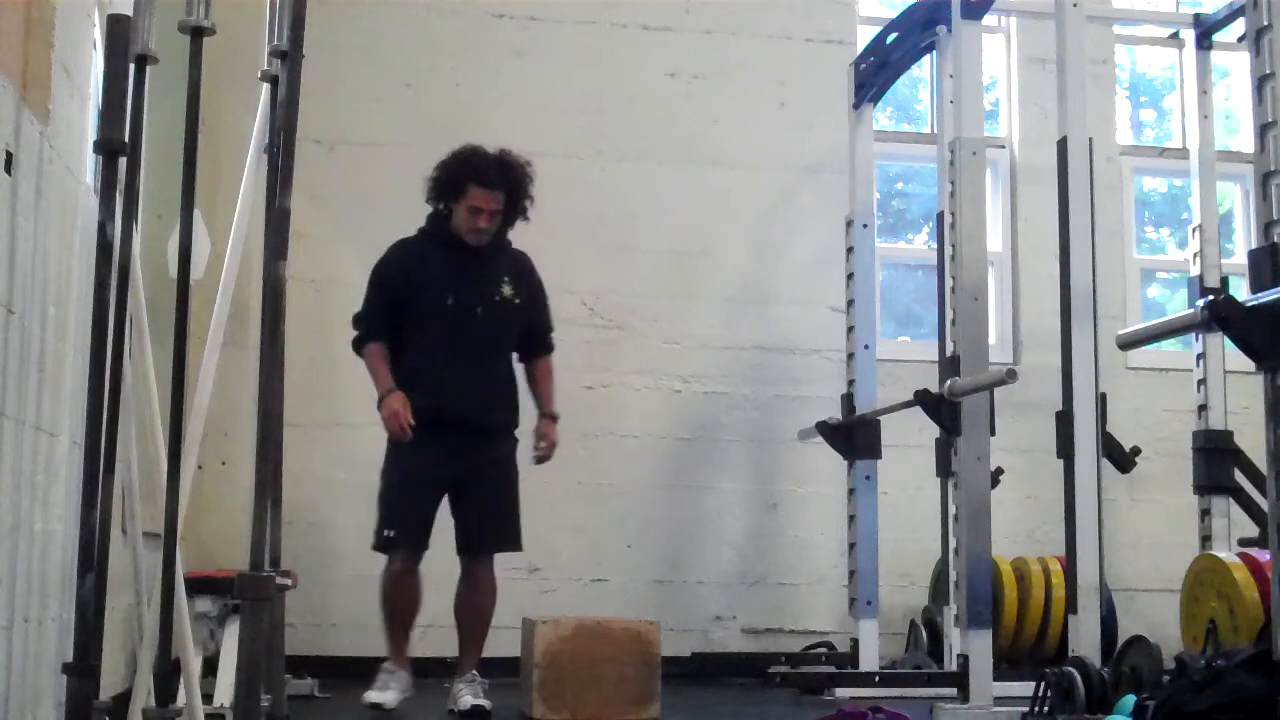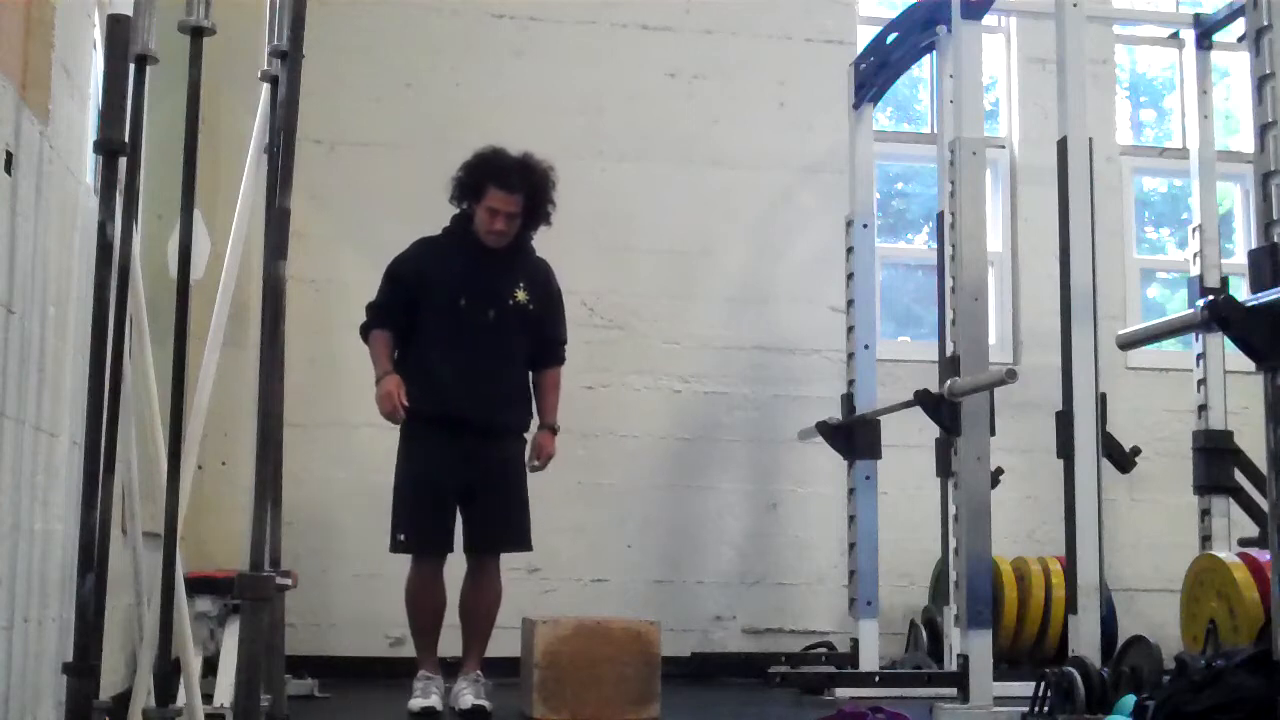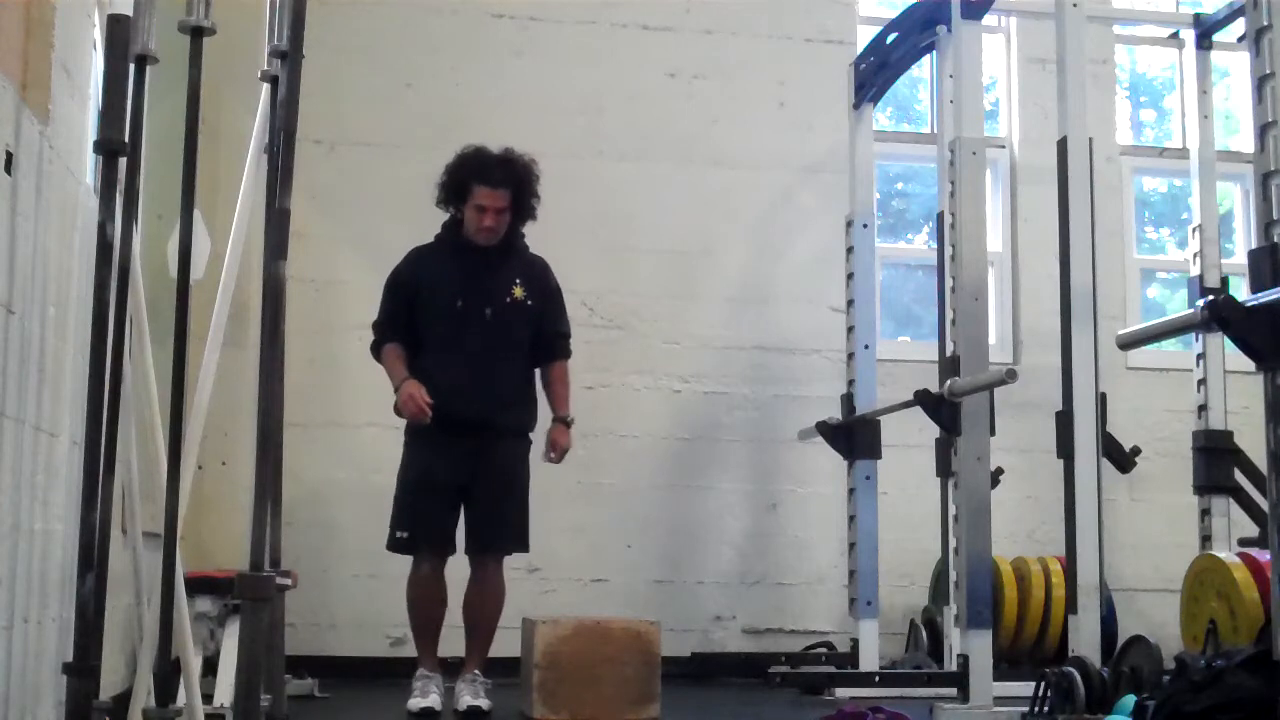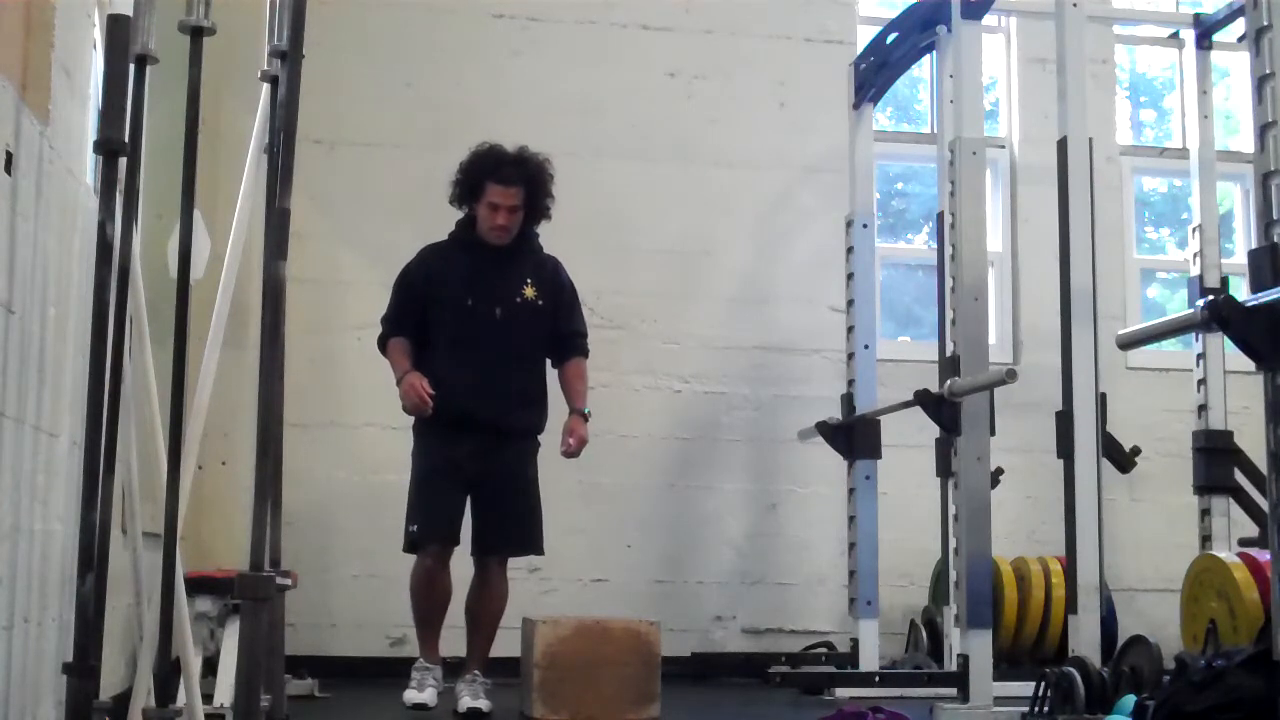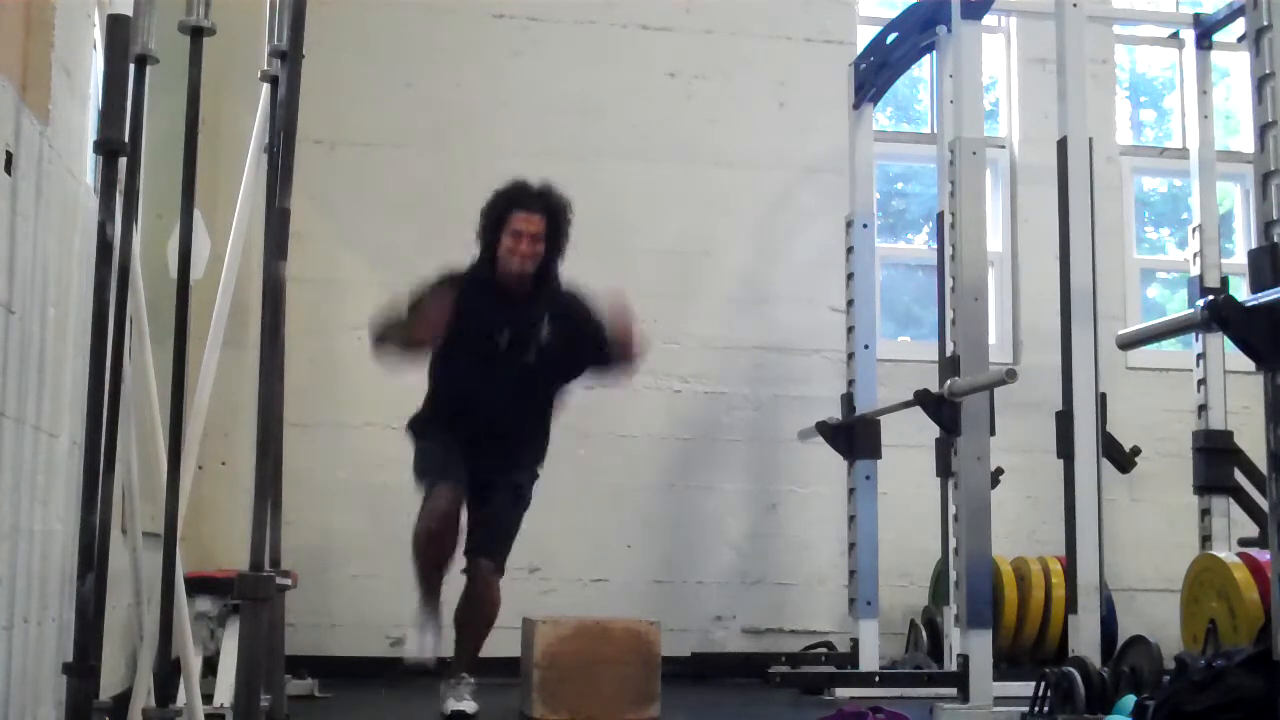
dt=0.5s
person 1, frame 1
left shoulder: (517, 270)
right shoulder: (406, 259)
left elbow: (537, 348)
right elbow: (371, 335)
left wrist: (546, 414)
right wrist: (388, 391)
left hip: (490, 439)
right hip: (418, 435)
left knee: (480, 559)
right knee: (402, 554)
right ankle: (394, 665)
person 1, frame 2
left shoulder: (536, 277)
right shoulder: (425, 258)
left elbow: (548, 358)
right elbow: (381, 321)
left wrist: (548, 425)
right wrist: (385, 372)
left hip: (500, 440)
right hip: (429, 433)
left knee: (486, 558)
right knee: (427, 557)
right ankle: (428, 673)
person 1, frame 3
left shoulder: (533, 274)
right shoulder: (421, 266)
left elbow: (553, 352)
right elbow: (388, 336)
left wrist: (561, 418)
right wrist: (403, 381)
left hip: (503, 440)
right hip: (433, 437)
left knee: (488, 560)
right knee: (427, 556)
right ankle: (428, 673)
person 1, frame 4
left shoulder: (547, 274)
right shoulder: (433, 264)
left elbow: (570, 348)
right elbow: (396, 329)
left wrist: (578, 411)
right wrist: (406, 373)
left hip: (512, 441)
right hip: (442, 435)
left knee: (493, 560)
right knee: (432, 551)
right ankle: (428, 664)
person 1, frame 5
left shoulder: (564, 310)
right shoulder: (455, 292)
left elbow: (613, 359)
right elbow: (388, 340)
left wrist: (623, 341)
right wrist: (416, 331)
left hip: (512, 456)
right hip: (447, 439)
left knee: (486, 569)
right knee: (438, 507)
right ankle: (428, 613)
